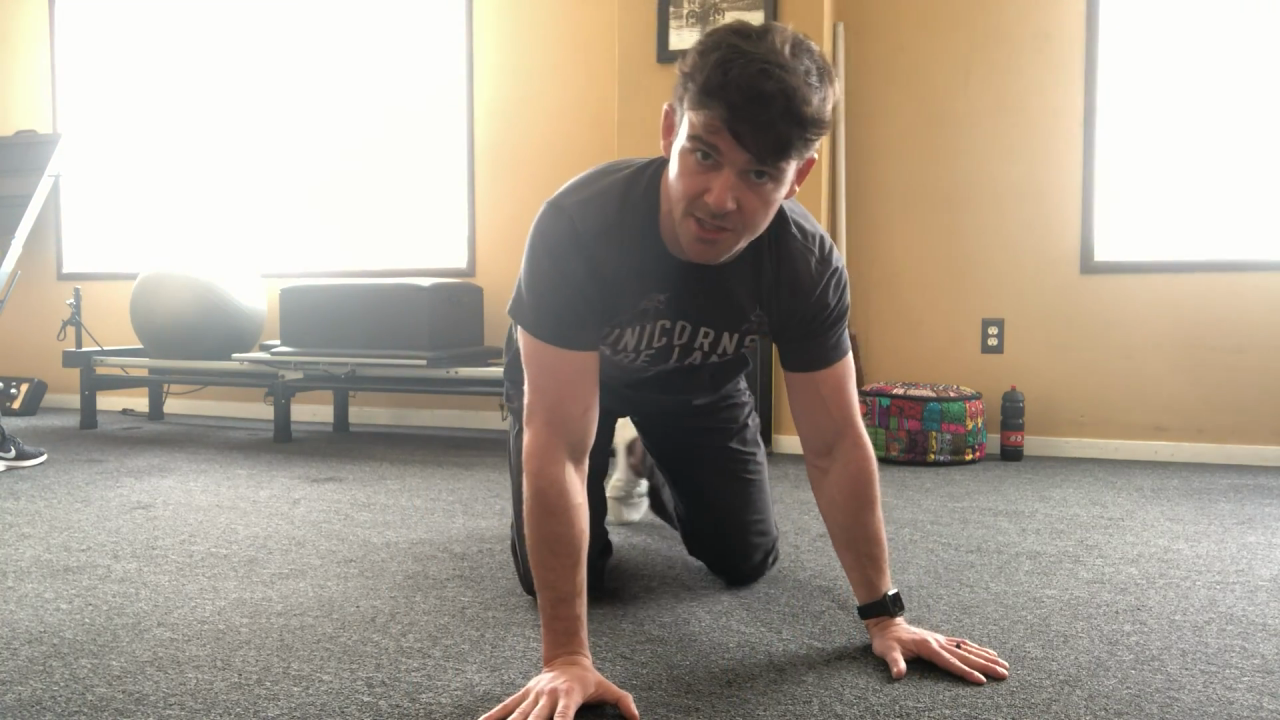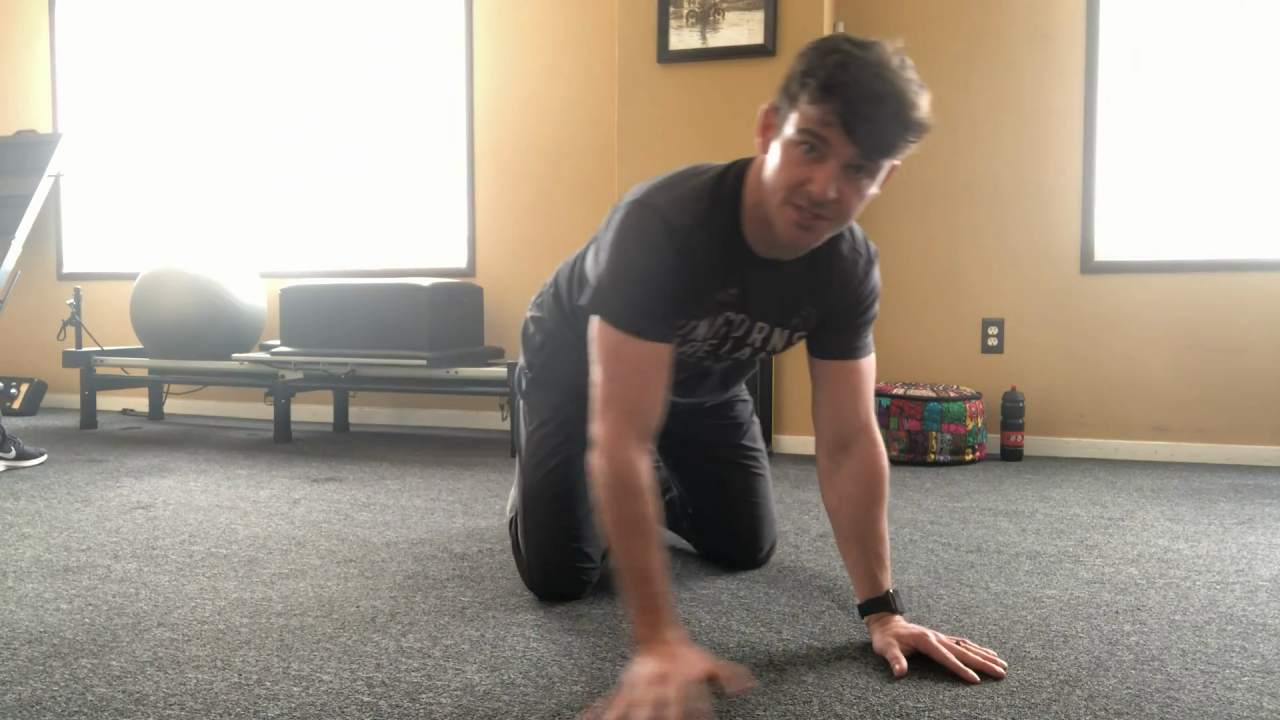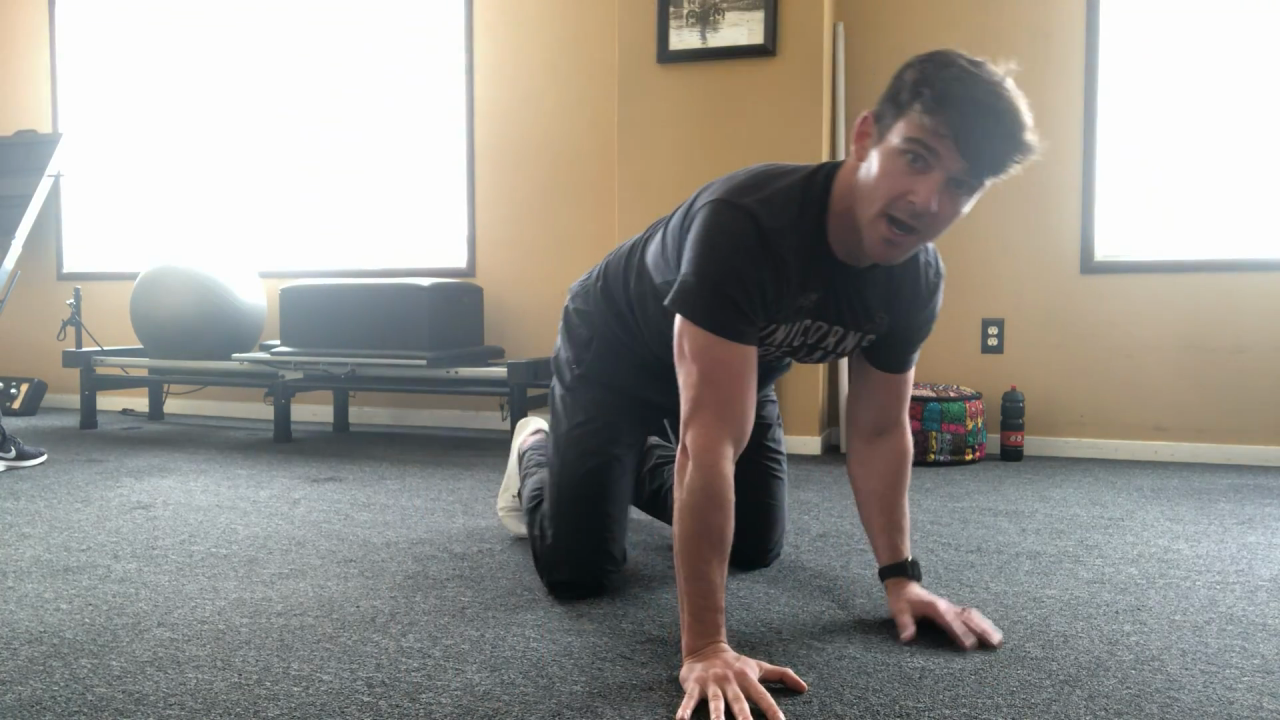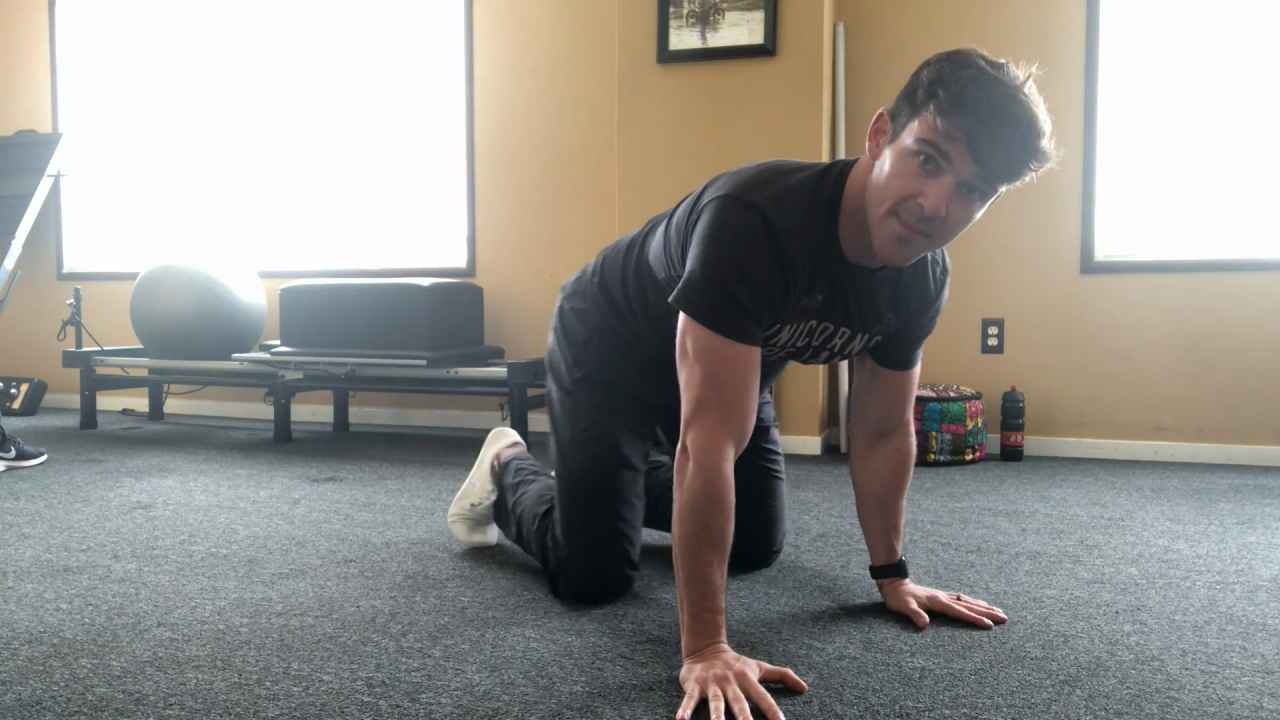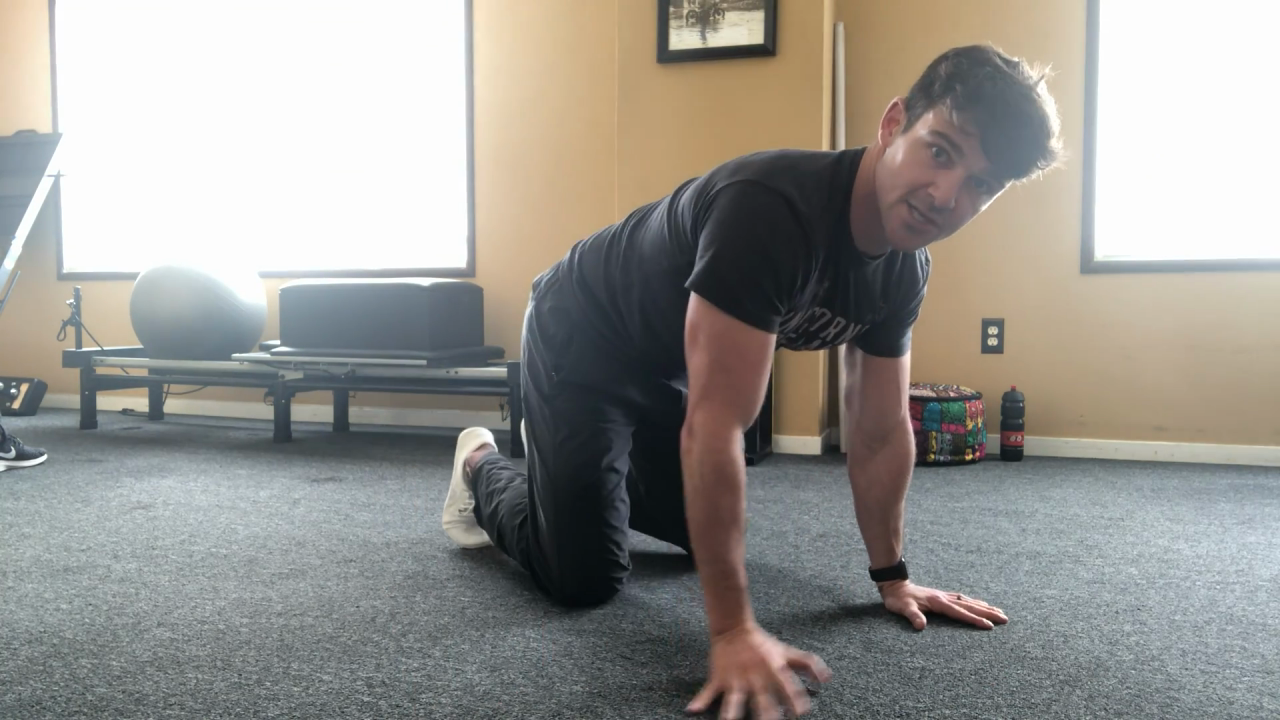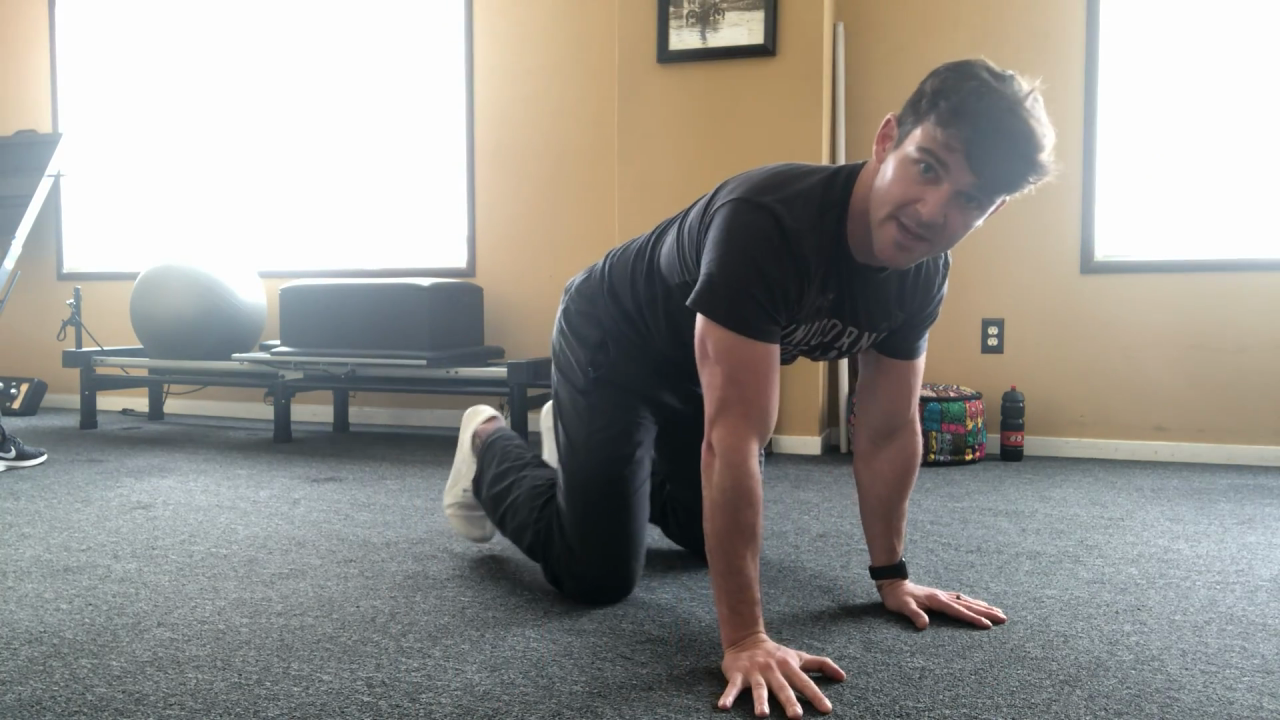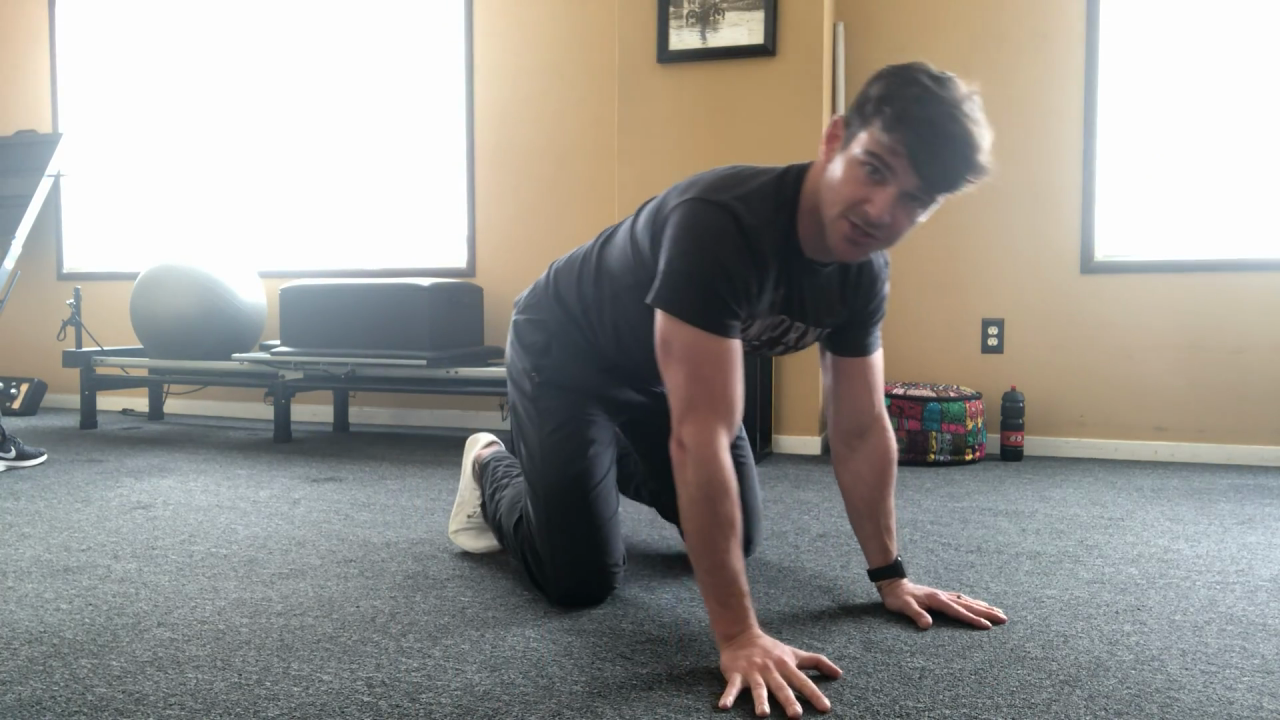
dt=0.4s
person 1, frame 1
left shoulder: (805, 262)
right shoulder: (577, 224)
left elbow: (834, 445)
right elbow: (557, 446)
left wrist: (882, 613)
right wrist: (566, 657)
left hip: (696, 379)
right hip: (560, 368)
left knee: (747, 561)
right knee: (555, 571)
left ankle: (653, 473)
person 1, frame 2
left shoulder: (848, 266)
right shoulder: (660, 224)
left elbow: (847, 444)
right elbow: (617, 436)
left wrist: (881, 610)
right wrist: (658, 639)
left hip: (702, 374)
right hip: (575, 360)
left knee: (747, 548)
right knee: (559, 573)
left ankle: (630, 486)
right ankle: (538, 471)
person 1, frame 3
left shoulder: (918, 278)
right shoulder: (746, 222)
left elbow: (879, 432)
right elbow: (710, 441)
left wrist: (898, 575)
right wrist: (705, 648)
left hip: (736, 367)
right hip: (613, 348)
left knee: (757, 549)
right knee: (579, 572)
left ankle: (641, 474)
right ankle: (539, 455)
person 1, frame 4
left shoulder: (921, 276)
right shoulder: (756, 221)
left elbow: (883, 432)
right elbow: (711, 442)
left wrist: (891, 573)
right wrist: (705, 649)
left hip: (727, 363)
right hip: (609, 345)
left knee: (757, 548)
right knee: (594, 575)
left ankle: (638, 476)
right ankle: (506, 468)
person 1, frame 5
left shoulder: (903, 267)
right shoulder: (771, 208)
left elbow: (880, 432)
right elbow: (715, 427)
left wrist: (891, 577)
right wrist: (733, 632)
left hip: (674, 359)
right hip: (580, 337)
left knee: (714, 533)
right knee: (585, 578)
left ankle: (587, 460)
right ankle: (481, 471)
person 1, frame 6
left shoulder: (922, 271)
right shoulder: (768, 223)
left elbow: (889, 432)
right elbow: (734, 440)
left wrist: (891, 574)
right wrist: (744, 639)
left hip: (701, 365)
right hip: (610, 342)
left knee: (714, 536)
right knee: (598, 575)
left ankle: (573, 444)
right ankle: (491, 447)
person 1, frame 7
left shoulder: (861, 271)
right shoulder: (722, 223)
left elbow: (861, 430)
right elbow: (702, 435)
left wrist: (890, 576)
right wrist: (738, 637)
left hip: (667, 367)
right hip: (563, 354)
left knee: (737, 537)
right knee: (583, 577)
left ankle: (616, 459)
right ankle: (492, 471)
